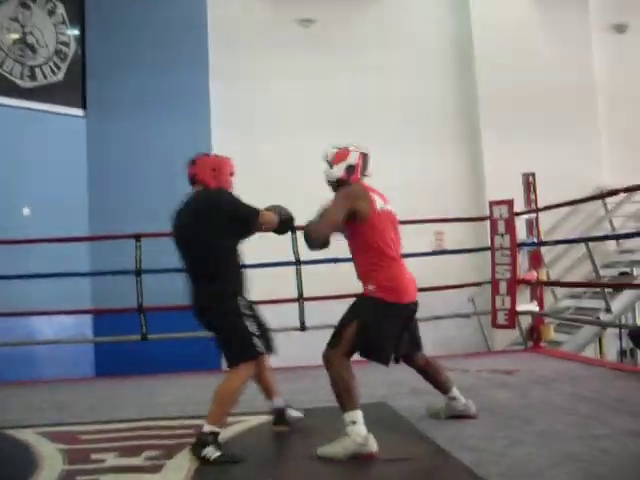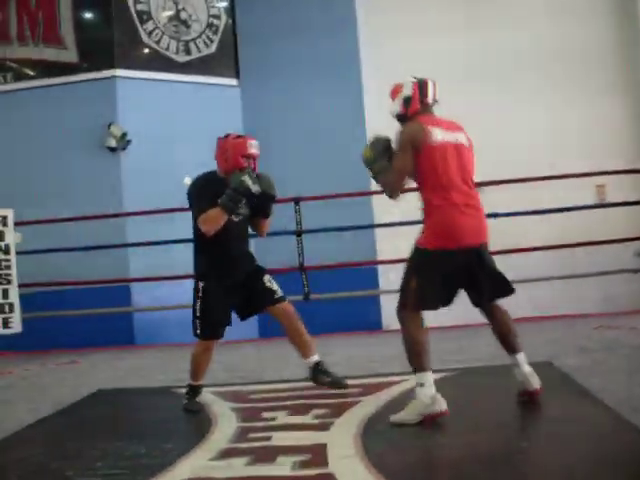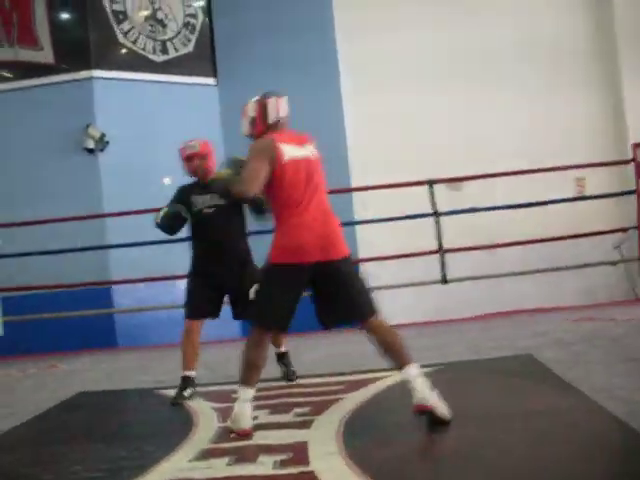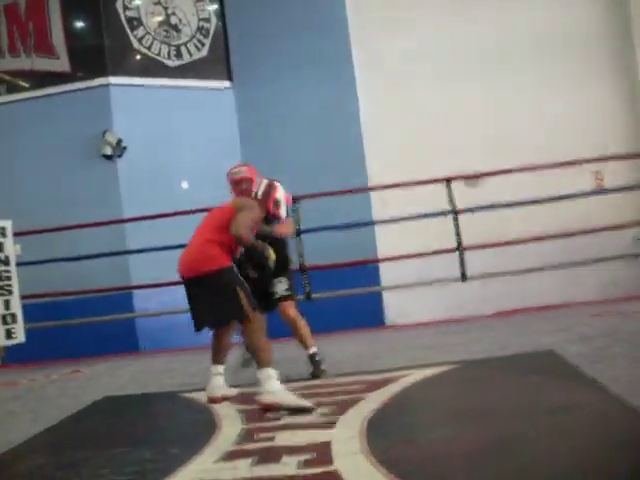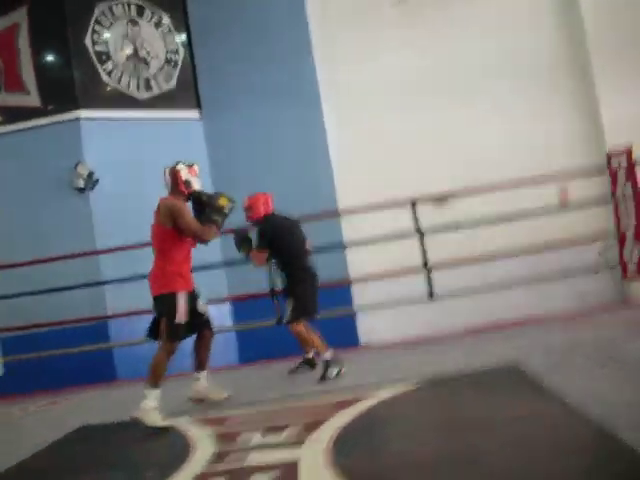
dt=1s
person 1, frame 1
left shoulder: (350, 195)
right shoulder: (377, 199)
left elbow: (317, 235)
left wrist: (311, 230)
left hip: (383, 291)
right hip: (402, 289)
left knee: (334, 355)
right knee: (410, 355)
left ankle: (357, 436)
right ankle: (458, 402)
person 1, frame 2
left shoulder: (412, 132)
right shoulder: (459, 131)
left elbow: (393, 189)
left wrist: (376, 165)
left hip: (440, 233)
right hip: (474, 229)
left knee: (409, 311)
right knee: (490, 303)
left ankle: (427, 395)
right ankle: (525, 373)
person 1, frame 3
left shoulder: (263, 147)
right shoulder: (309, 144)
left elbow: (248, 190)
left wrist: (232, 182)
left hip: (291, 249)
right hip: (331, 244)
left knee: (261, 331)
right knee: (370, 319)
left ankle: (242, 411)
right ankle: (421, 389)
person 1, frame 4
left shoulder: (238, 205)
right shoulder: (253, 207)
right elbow: (238, 232)
right wrist: (262, 250)
left hip: (190, 265)
right hip: (210, 264)
left knee: (226, 323)
right knee: (254, 322)
left ankle: (216, 385)
right ankle: (272, 390)
person 1, frame 5
left shoulder: (173, 206)
right shoulder: (172, 205)
left elbow: (192, 232)
right elbow: (204, 236)
left wrist: (207, 210)
right wrist: (219, 212)
left hip: (181, 283)
right hip: (170, 285)
left knee: (205, 330)
right knee: (169, 343)
left ankle: (201, 387)
right ankle: (148, 405)
person 2, frame 1
left shoulder: (184, 212)
right shoulder: (216, 199)
right elbow: (265, 219)
left wrist: (254, 220)
right wrist: (280, 214)
left hip: (206, 296)
right hip: (225, 296)
left knee: (256, 351)
right knee: (245, 364)
left ankle: (279, 409)
right ankle: (207, 438)
person 2, frame 2
left shoulder: (248, 183)
right shoulder: (203, 186)
left elbow: (261, 230)
right elbow: (208, 227)
left wrist: (264, 203)
right wrist: (233, 196)
left hip: (246, 267)
right hip: (212, 276)
left knee: (285, 311)
right knee: (207, 339)
left ankle: (318, 369)
right ankle: (193, 390)
person 2, frame 3
right shoulder: (186, 192)
left elbow: (261, 207)
right elbow: (168, 222)
right wrist: (166, 218)
left hip: (239, 264)
right hip: (204, 268)
right knee: (192, 324)
left ankle: (282, 356)
right ankle: (188, 382)
person 2, frame 4
left shoulder: (270, 201)
left elbow: (286, 228)
left wrist: (261, 230)
left hip: (277, 267)
right hip: (254, 270)
left knee: (288, 311)
left ankle: (315, 357)
person 2, frame 5
left shoulder: (267, 227)
right shoulder: (288, 222)
left elbow: (258, 260)
right elbow: (306, 247)
left wrist: (245, 246)
left hip: (299, 279)
right hip: (301, 277)
left knee: (297, 325)
right knee: (294, 323)
left ankle: (332, 361)
right ankle: (309, 358)
